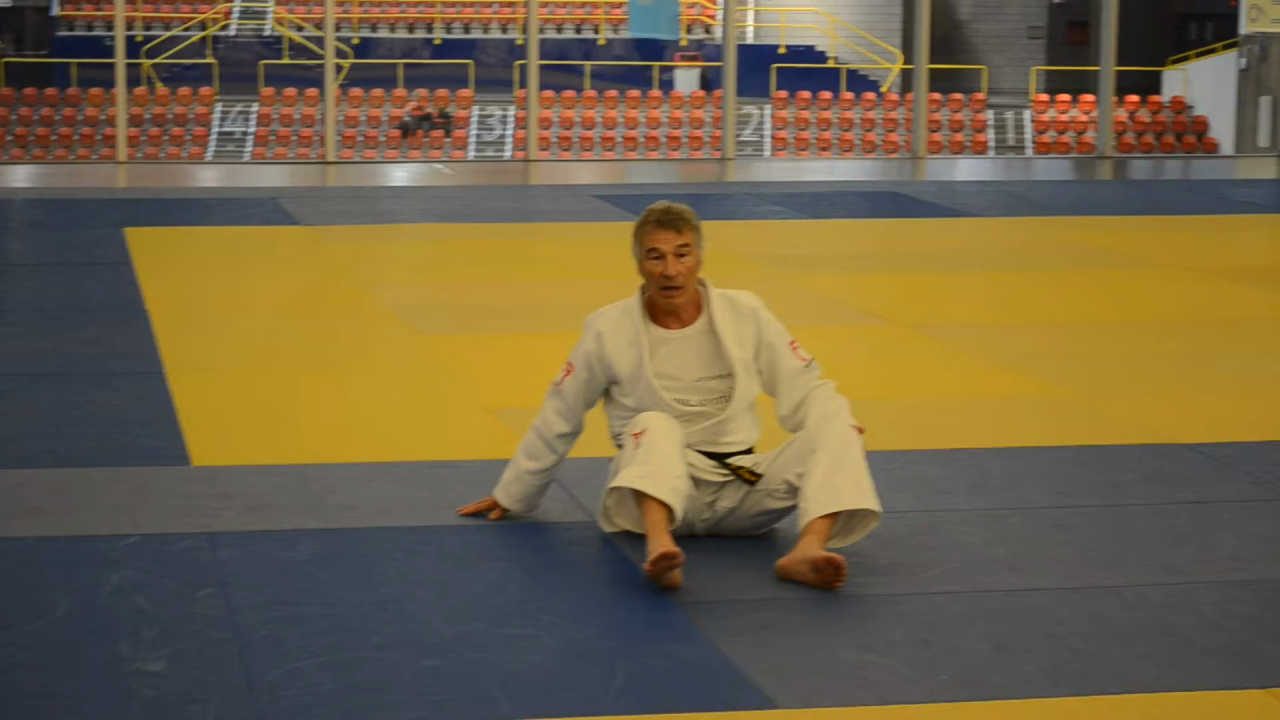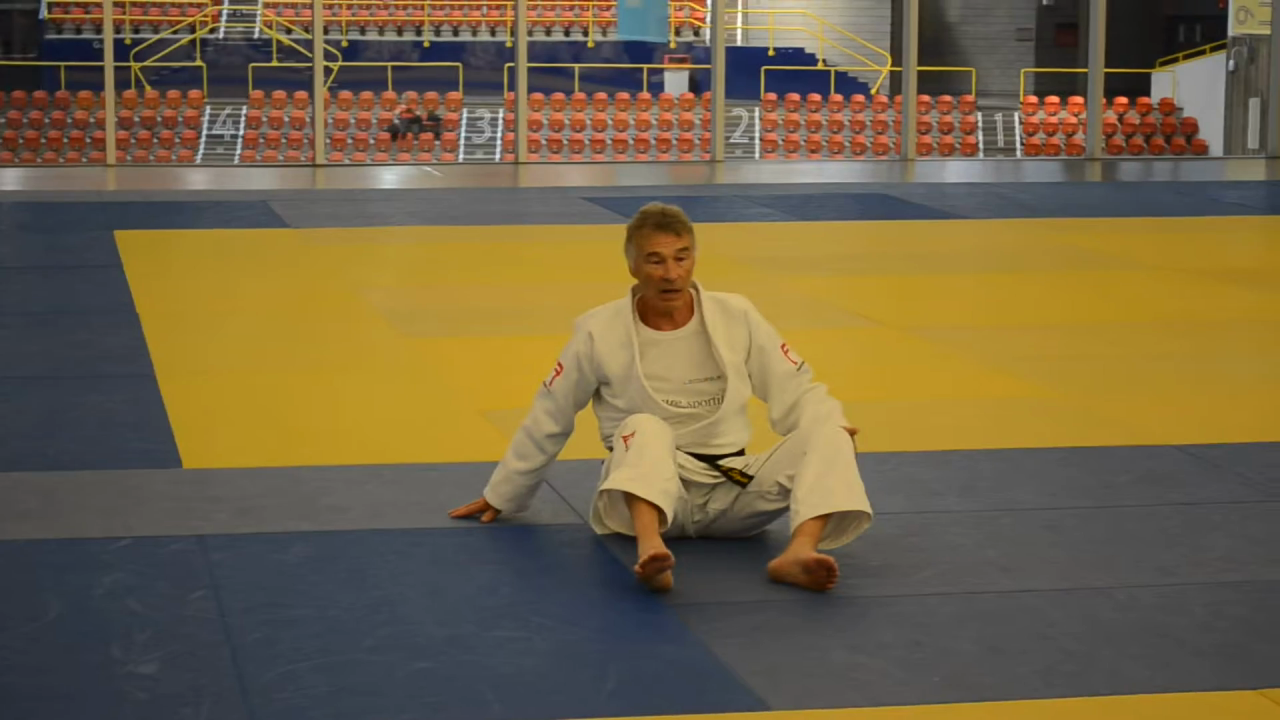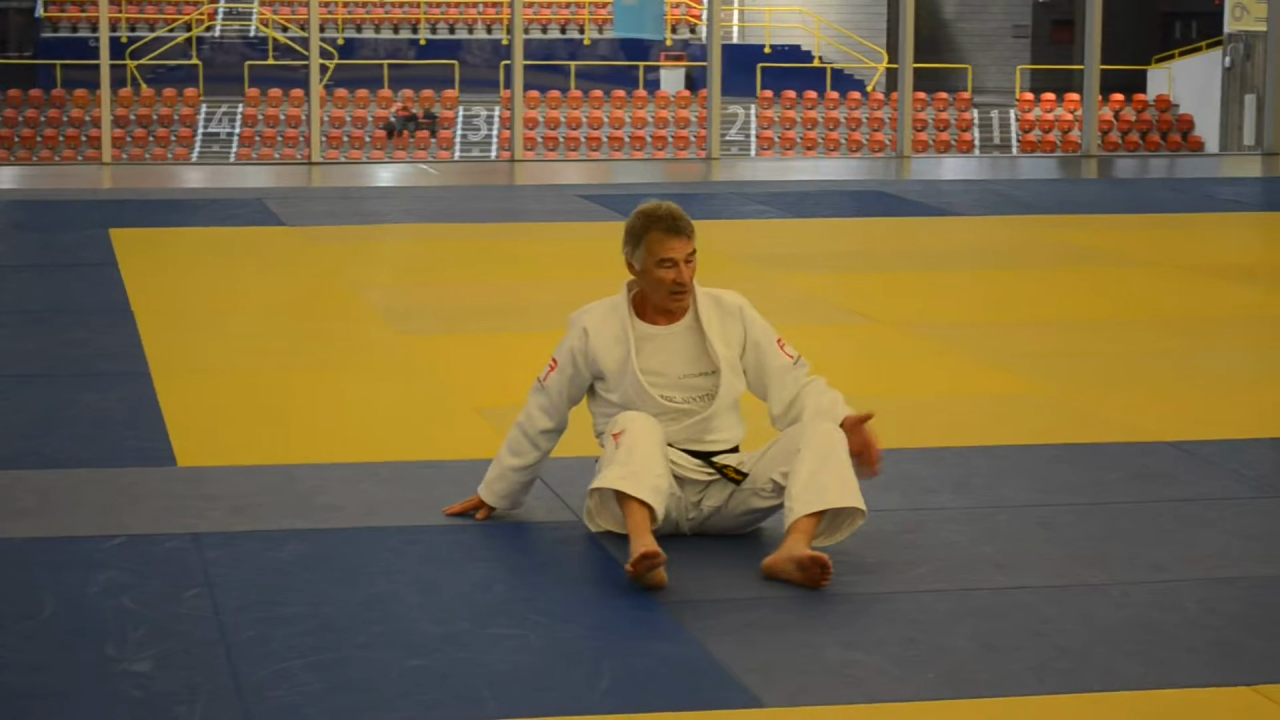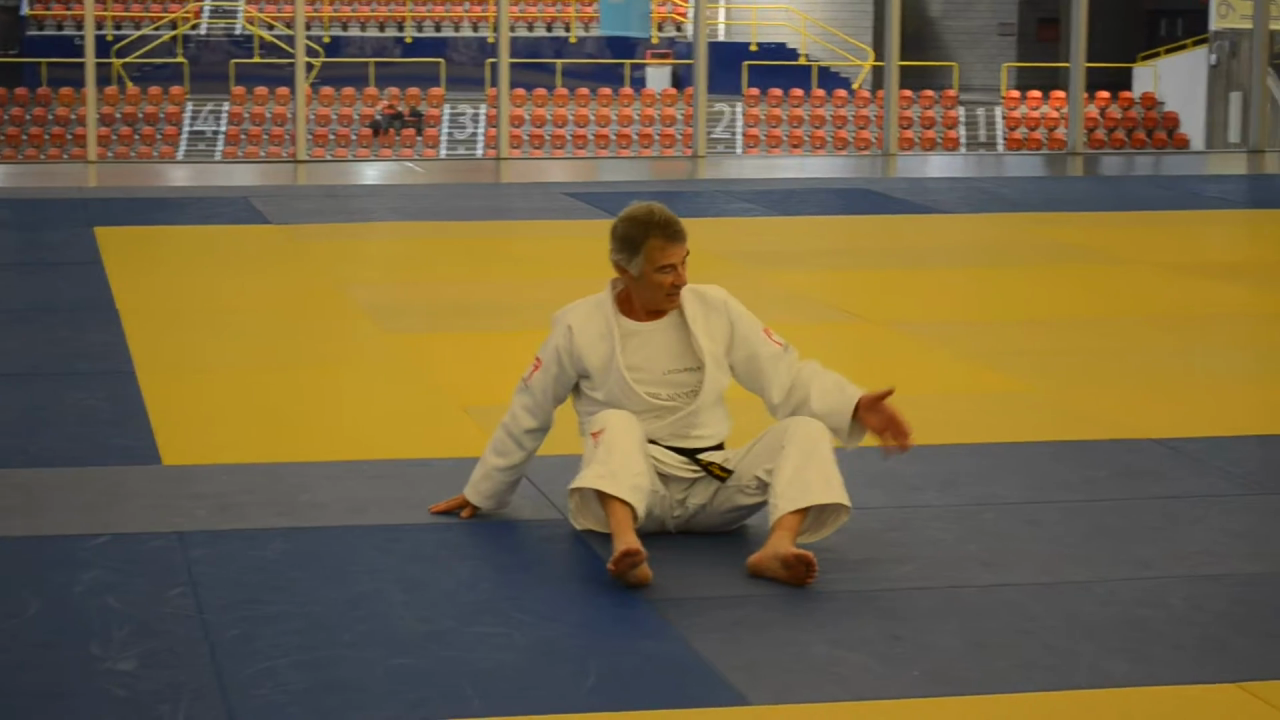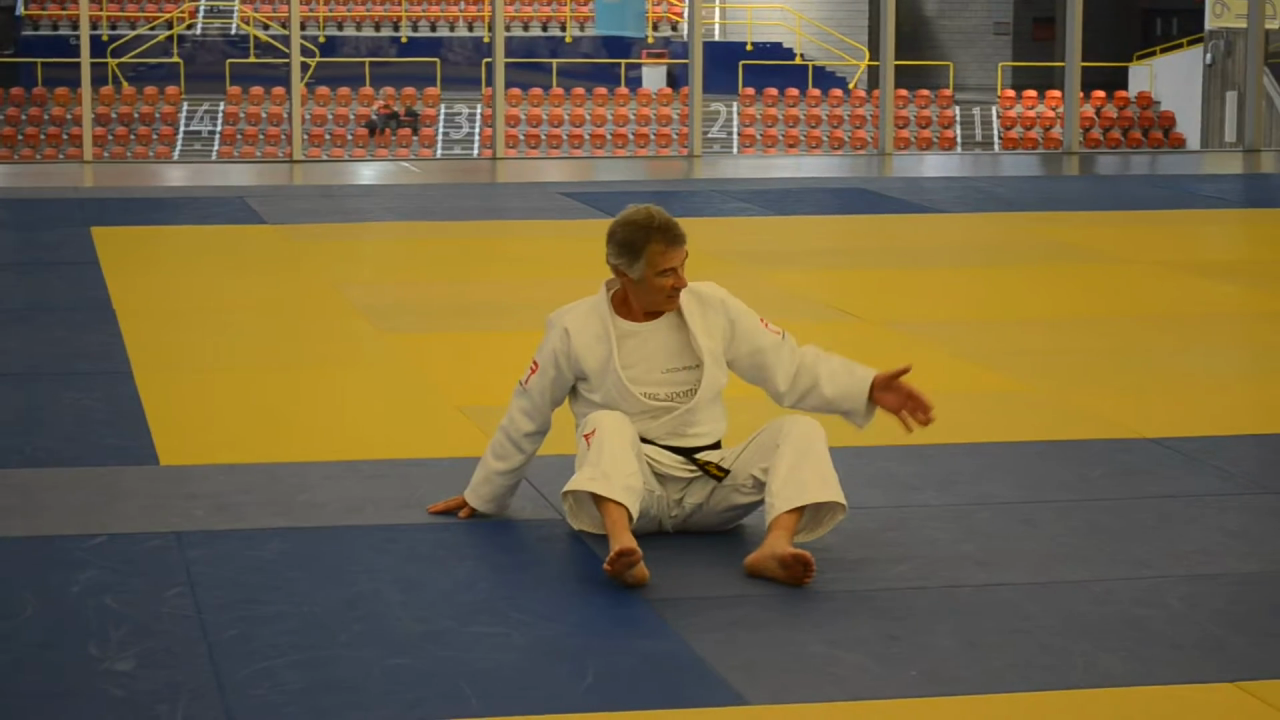
dt=0.1s
person 1, frame 1
left shoulder: (745, 313)
right shoulder: (608, 331)
left elbow: (804, 386)
right elbow: (558, 419)
left wrist: (843, 429)
right wrist: (511, 495)
left hip: (737, 488)
right hip: (654, 481)
left knee: (834, 437)
right knee: (655, 427)
left ankle: (806, 552)
right ankle: (659, 549)
person 1, frame 2
left shoulder: (736, 317)
right shoulder: (598, 332)
left elbow: (796, 388)
right elbow: (548, 419)
left wrist: (835, 431)
right wrist: (500, 496)
left hip: (728, 489)
right hip: (644, 483)
left knee: (825, 440)
right knee: (645, 430)
left ankle: (798, 553)
right ankle: (650, 549)
person 1, frame 3
left shoulder: (731, 311)
right shoulder: (595, 328)
left elbow: (792, 384)
right elbow: (543, 415)
left wrist: (841, 424)
right wrist: (495, 492)
left hip: (721, 486)
right hip: (641, 484)
left knee: (813, 434)
right knee: (633, 427)
left ankle: (792, 552)
right ankle: (643, 550)
person 1, frame 4
left shoulder: (715, 307)
right shoulder: (578, 326)
left elbow: (788, 374)
right elbow: (528, 414)
left wrist: (855, 406)
right wrist: (481, 493)
left hip: (709, 482)
right hip: (627, 480)
left knee: (804, 432)
right knee: (615, 425)
left ankle: (775, 549)
right ankle: (625, 544)
person 1, frame 5
left shoulder: (712, 305)
right shoulder: (574, 328)
left elbow: (789, 365)
right elbow: (525, 416)
left wrist: (867, 388)
right wrist: (482, 495)
left hip: (705, 483)
right hip: (629, 482)
left knee: (800, 432)
right knee: (605, 426)
left ankle: (773, 549)
right ankle: (622, 547)
